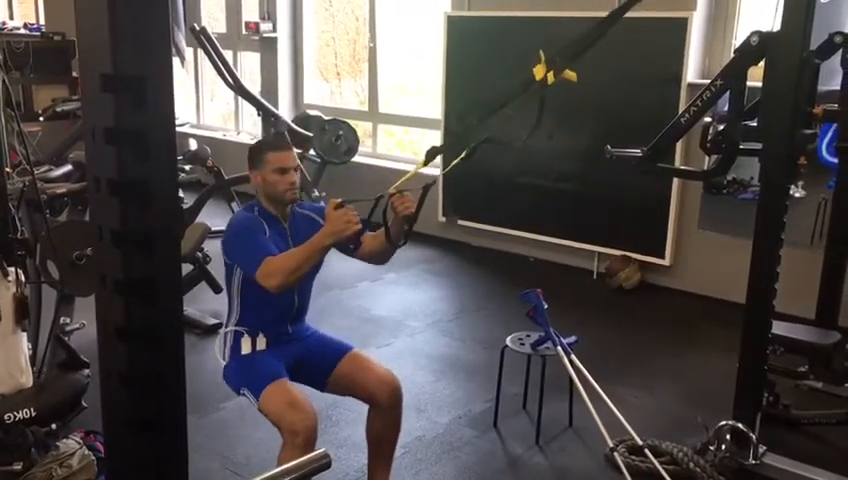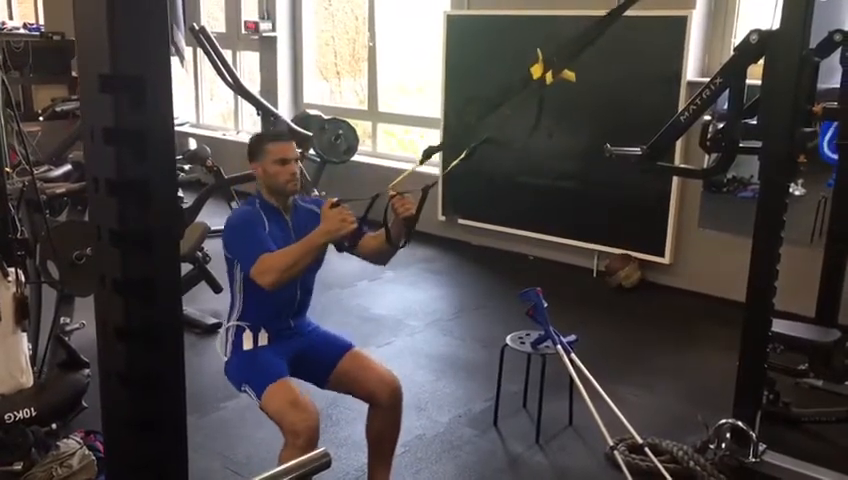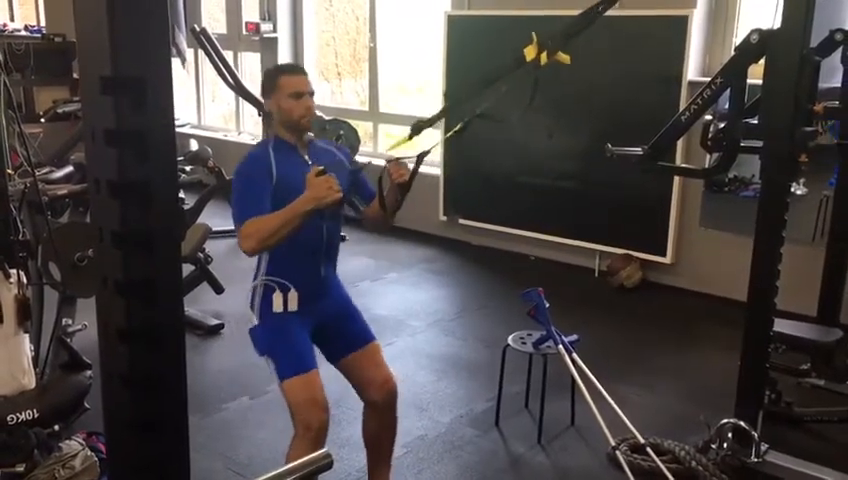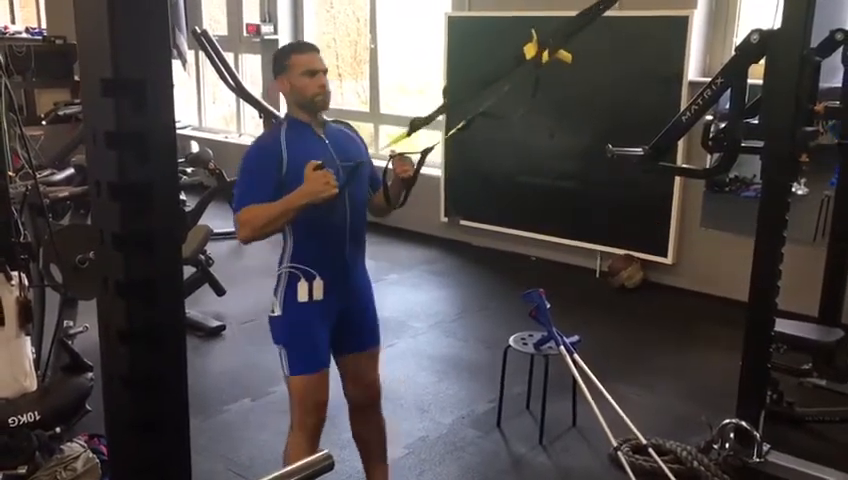
dt=0.4s
person 1, frame 1
left shoulder: (312, 215)
right shoulder: (244, 226)
left elbow: (375, 252)
right elbow: (274, 277)
left wrist: (399, 222)
right wrist: (329, 235)
left hip: (300, 336)
right hip: (251, 347)
left knee: (387, 390)
right knee: (301, 425)
person 1, frame 2
left shoulder: (316, 209)
right shoulder: (245, 221)
left elbow: (376, 253)
right elbow: (267, 275)
left wrist: (399, 223)
right wrist: (322, 235)
left hip: (302, 330)
right hip: (253, 341)
left knee: (387, 390)
right knee: (303, 424)
person 1, frame 3
left shoulder: (335, 155)
right shoulder: (258, 164)
left elbow: (376, 217)
right elbow: (250, 240)
left wrist: (395, 188)
right wrist: (307, 201)
left hip: (330, 293)
right hip: (281, 302)
left knee: (382, 392)
right knee: (313, 420)
person 1, frame 4
left shoulder: (349, 138)
right shoulder: (270, 148)
left elbow: (378, 206)
right elbow: (245, 227)
left wrist: (399, 181)
right wrist: (303, 195)
left hip: (354, 285)
right hip: (304, 291)
left knee: (367, 398)
right knee: (309, 417)
